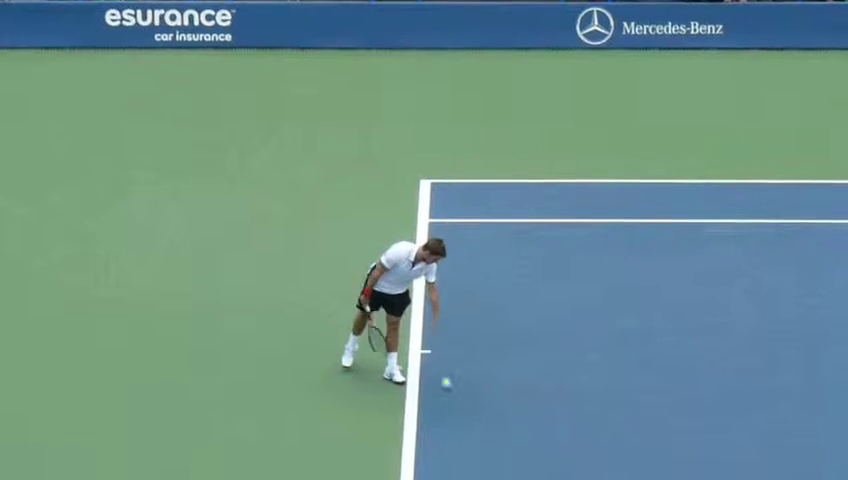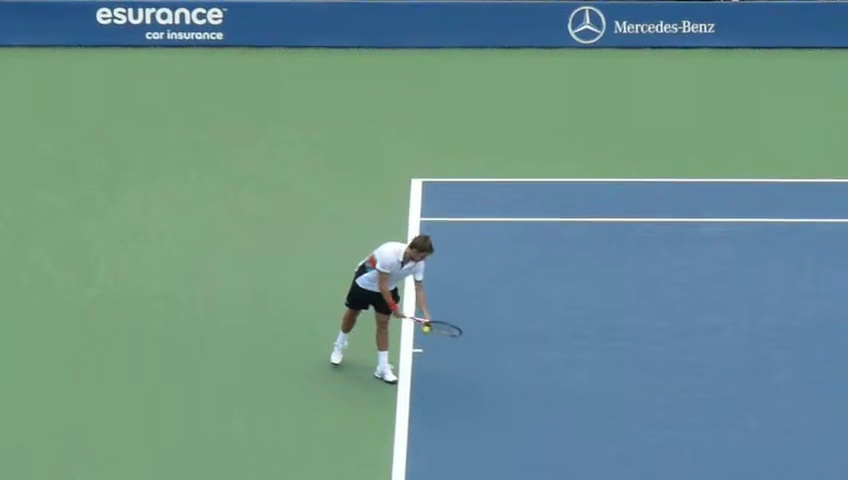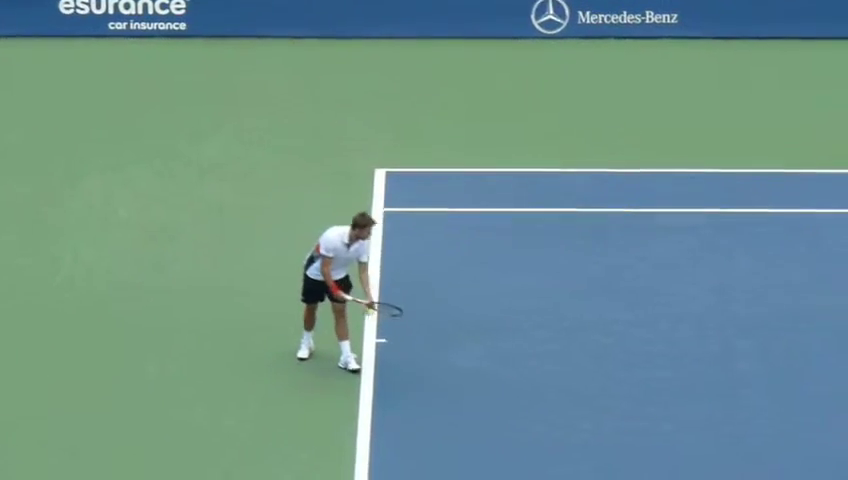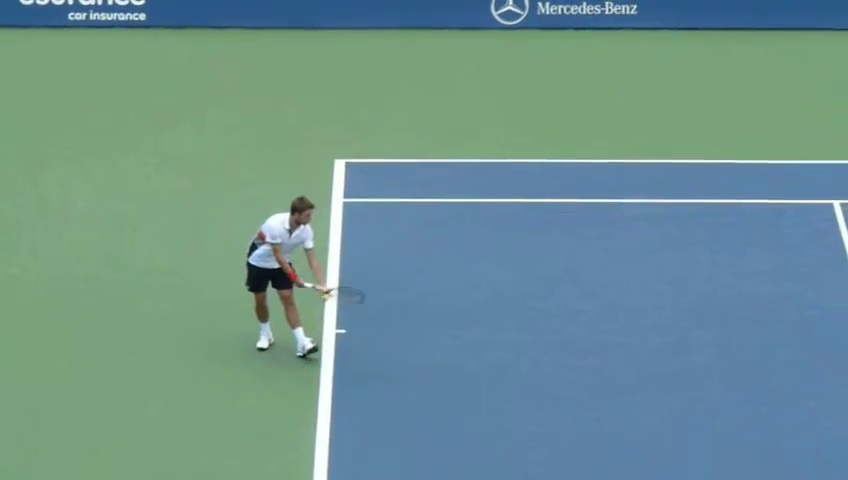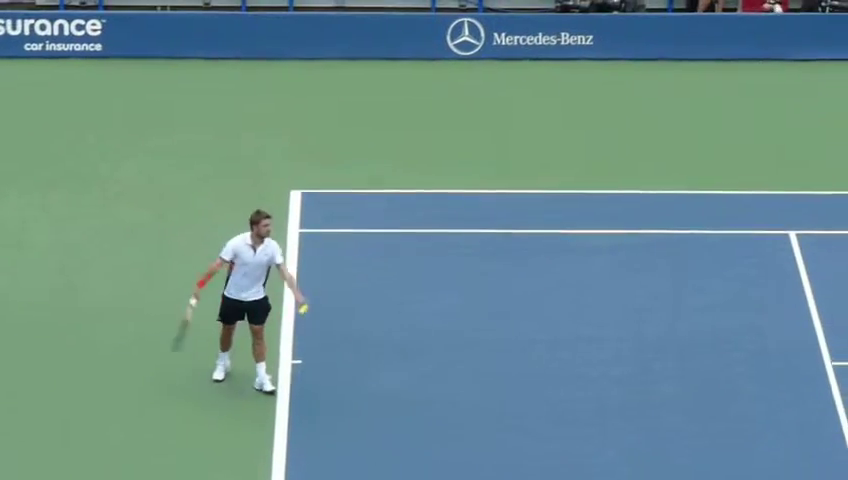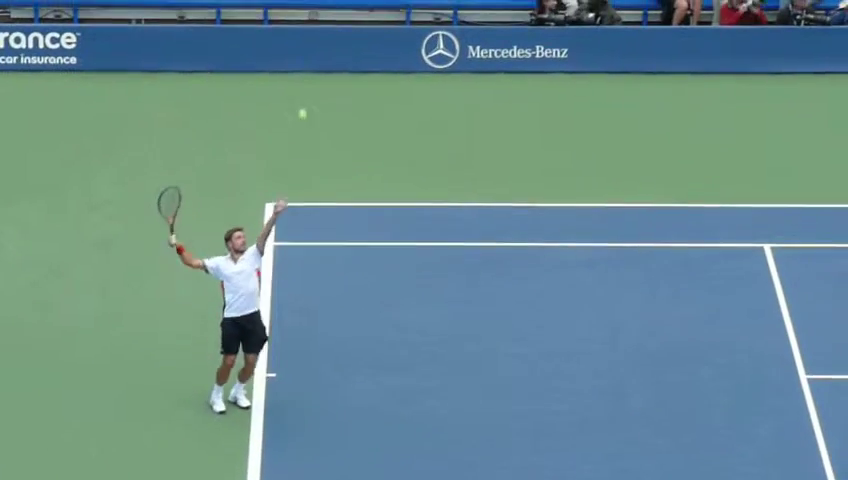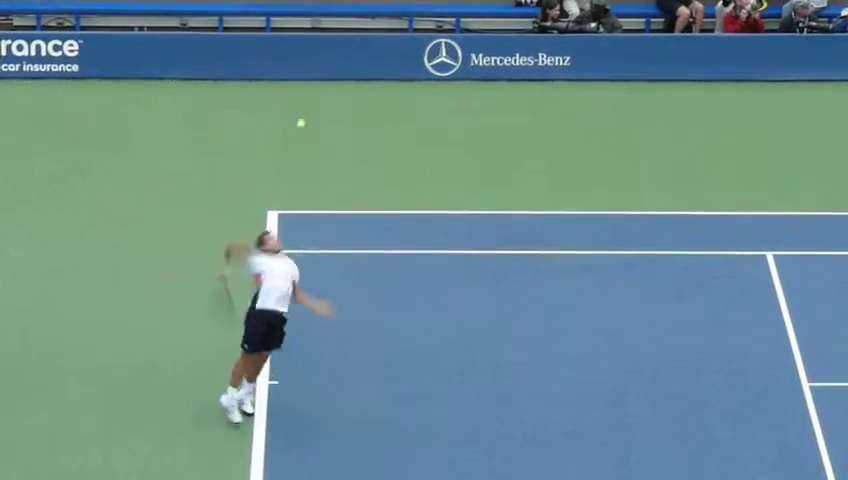
dt=0.5s
person 1, frame 1
left shoulder: (430, 265)
right shoulder: (399, 252)
left elbow: (432, 291)
right elbow: (378, 272)
left wrist: (436, 319)
right wrist: (366, 294)
left hip: (398, 293)
right hip: (376, 287)
left knee: (393, 324)
right knee: (363, 316)
left ankle: (391, 368)
right ankle: (350, 348)
person 1, frame 2
left shoulder: (418, 263)
right shoulder: (388, 253)
left elbow: (419, 289)
right elbow: (383, 285)
left wrist: (426, 314)
right wrist: (394, 307)
left hip: (387, 288)
right hip: (364, 283)
left knee: (383, 323)
right knee: (352, 314)
left ankle: (383, 368)
right ankle: (340, 345)
person 1, frame 3
left shoulder: (364, 244)
right shoulder: (332, 237)
left elbow: (363, 271)
right elbow: (324, 269)
left wrist: (368, 295)
right wrist: (334, 290)
left hip: (339, 277)
right hip: (315, 275)
left knee: (340, 313)
right knee: (310, 309)
left ankle: (346, 357)
right ankle: (306, 343)
person 1, frame 4
left shoulder: (306, 230)
right shoulder: (274, 224)
left elbow: (311, 257)
right elbow: (279, 256)
left wrist: (321, 282)
right wrist: (295, 277)
left hip: (281, 265)
right hip: (258, 264)
left knee: (288, 300)
right knee: (260, 300)
left ankle: (302, 343)
right ankle: (265, 334)
person 1, frame 5
left shoulder: (272, 247)
right shoulder: (236, 243)
left elbow: (284, 271)
right elbow: (218, 265)
left wrist: (297, 293)
right wrist: (199, 285)
left hip: (257, 298)
right hip: (233, 296)
left knee: (258, 334)
right knee: (227, 330)
left ankle: (262, 378)
right ankle: (223, 364)
person 1, frame 6
left shoulder: (253, 255)
right shoulder: (220, 263)
left elbow: (264, 235)
right elbow: (192, 262)
left wrist: (275, 215)
right wrist: (178, 247)
left hip: (253, 317)
right hip: (231, 319)
left knee: (250, 362)
right knee: (228, 362)
left ankle: (238, 393)
right ankle: (216, 396)
person 1, frame 7
left shoulder: (290, 266)
right shoulder: (259, 259)
left elbow: (298, 296)
right elbow: (233, 250)
left wrist: (317, 306)
left hip: (278, 318)
right hip: (260, 315)
left knee: (262, 358)
right knee: (247, 358)
left ankle: (245, 395)
right ankle: (230, 399)
